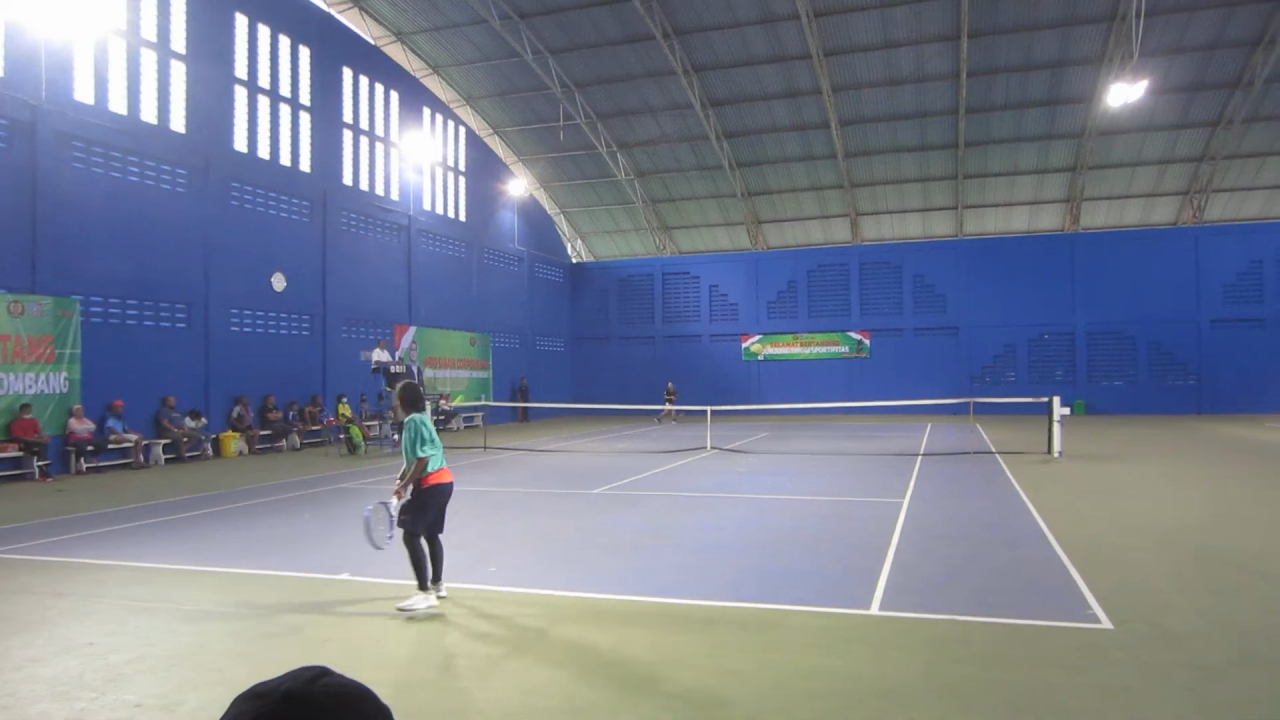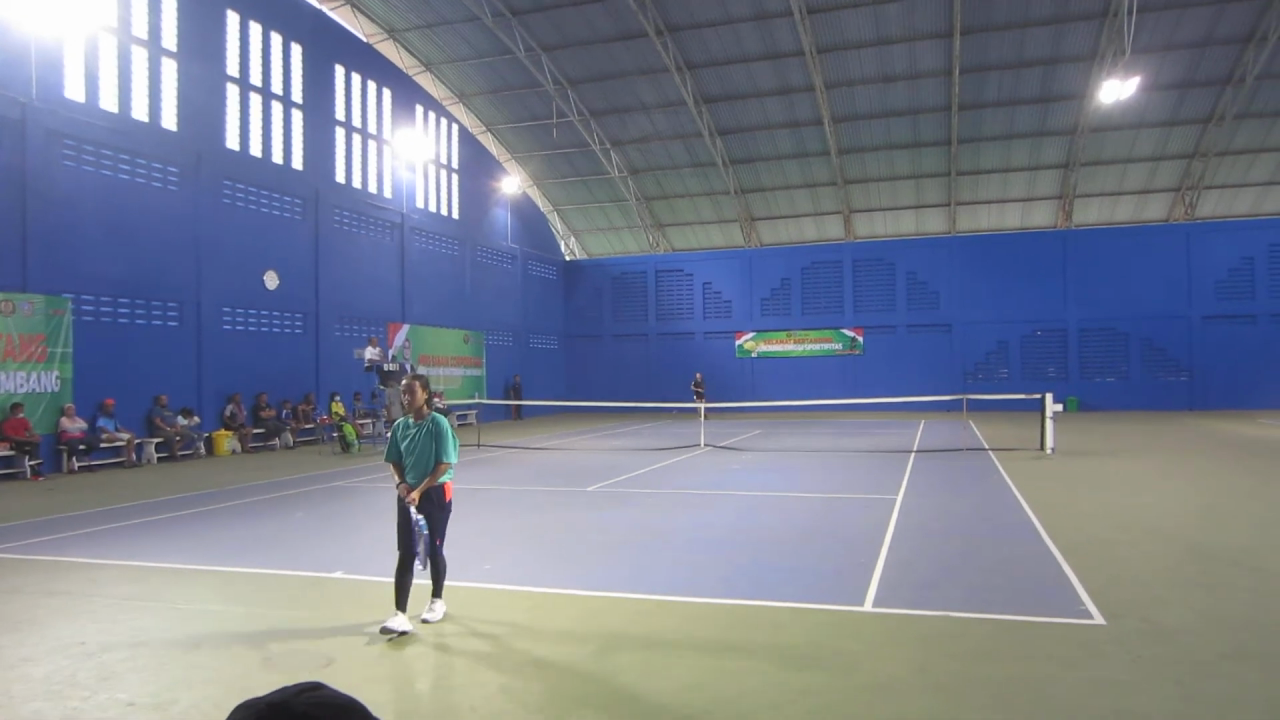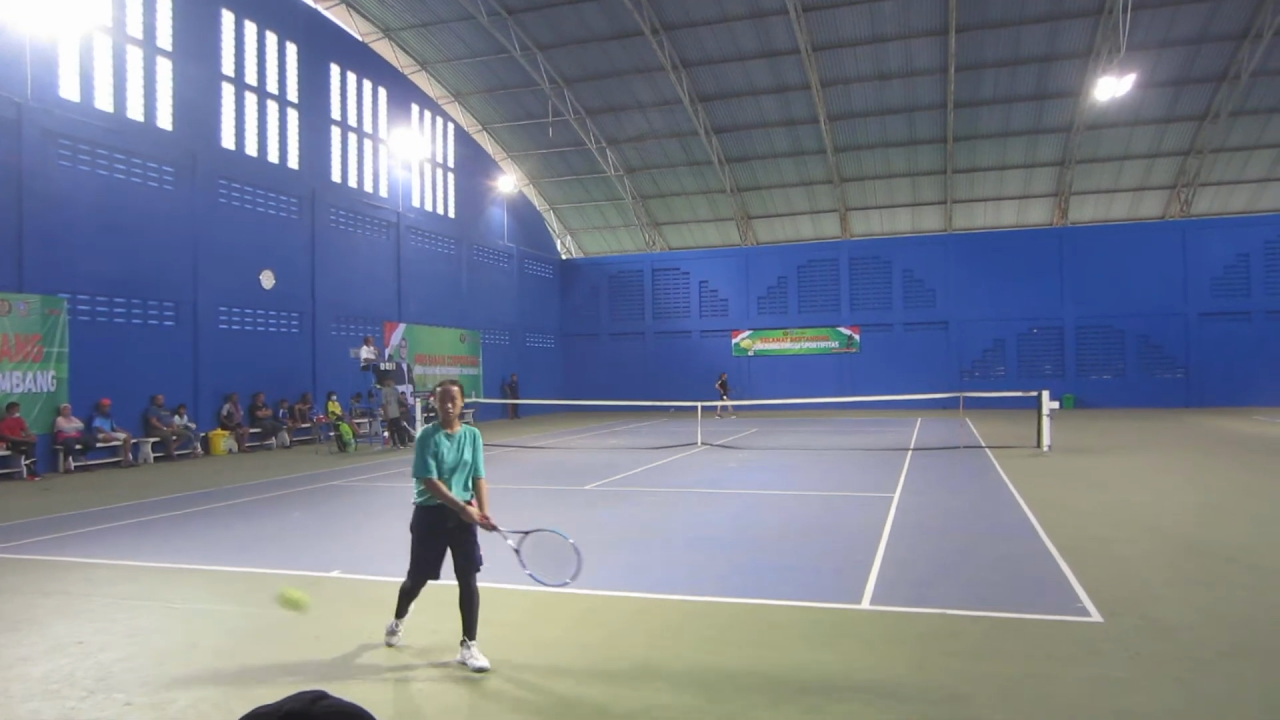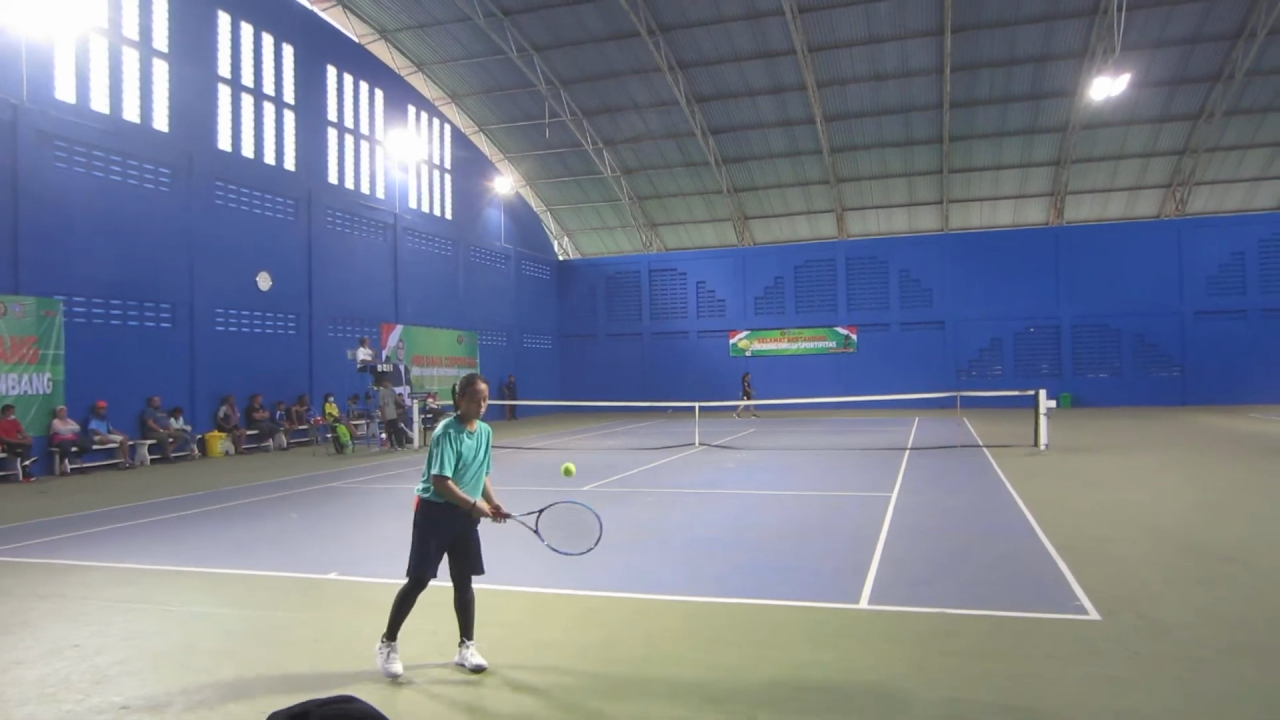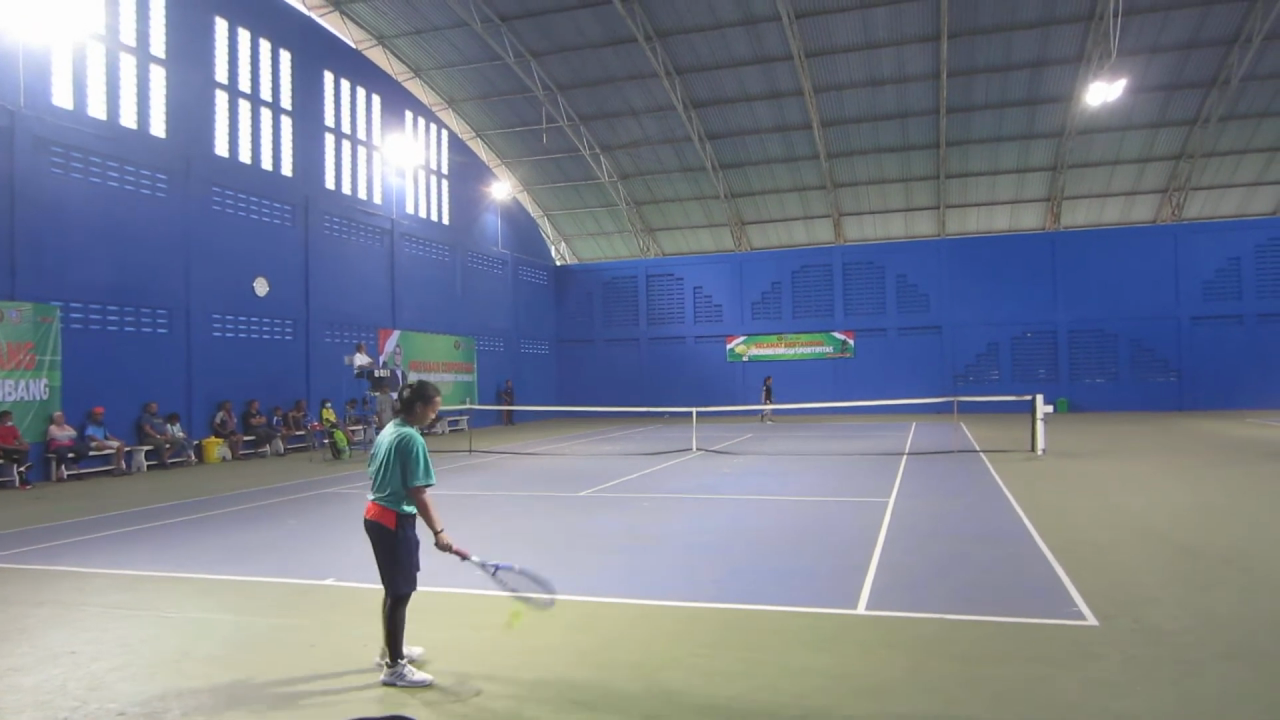
dt=0.7s
person 1, frame 1
left shoulder: (413, 421)
right shoulder: (419, 419)
left elbow: (421, 460)
left wrist: (404, 484)
right wrist: (401, 479)
left hip: (431, 484)
right hip: (440, 482)
left knee: (411, 535)
right knee: (429, 534)
left ankle: (425, 593)
right ankle: (436, 585)
person 1, frame 2
left shoulder: (438, 424)
right shoulder: (400, 426)
left elbow: (444, 464)
right elbow: (395, 462)
left wrist: (419, 490)
right wrist: (401, 484)
left hip: (435, 494)
right hip: (408, 495)
left knee: (433, 550)
right knee: (405, 554)
left ankle: (437, 600)
right ankle: (400, 615)
person 1, frame 3
left shoulder: (473, 435)
right shoulder: (426, 436)
left elbow: (478, 477)
right elbow: (430, 482)
left wrist: (483, 511)
right wrist: (464, 508)
left hip: (461, 514)
right hip: (430, 514)
left knee: (468, 579)
right knee: (418, 578)
left ankle: (469, 644)
right ankle: (399, 619)
person 1, frame 4
left shoulder: (485, 432)
right shoulder: (446, 433)
right elbow: (440, 481)
left wrist: (493, 505)
right wrist: (474, 505)
left hip: (465, 515)
right hip: (434, 512)
left knee: (464, 582)
right knee: (418, 581)
left ankle: (466, 646)
right ankle: (388, 644)
person 1, frame 5
left shoulder: (389, 430)
right shoulder: (412, 439)
right elbow: (419, 492)
right wrist: (439, 531)
left hip: (375, 514)
right hip: (393, 521)
left knee: (395, 586)
right knee: (400, 593)
left ankle: (395, 650)
right ankle: (395, 667)
